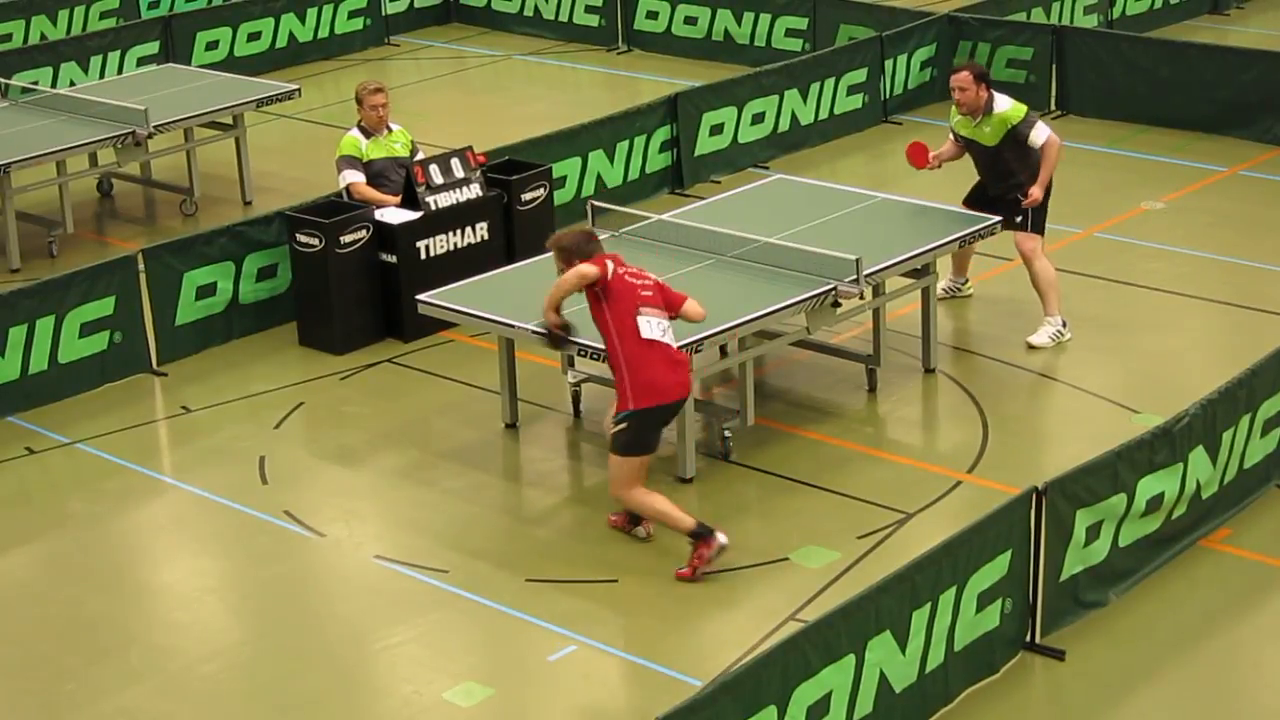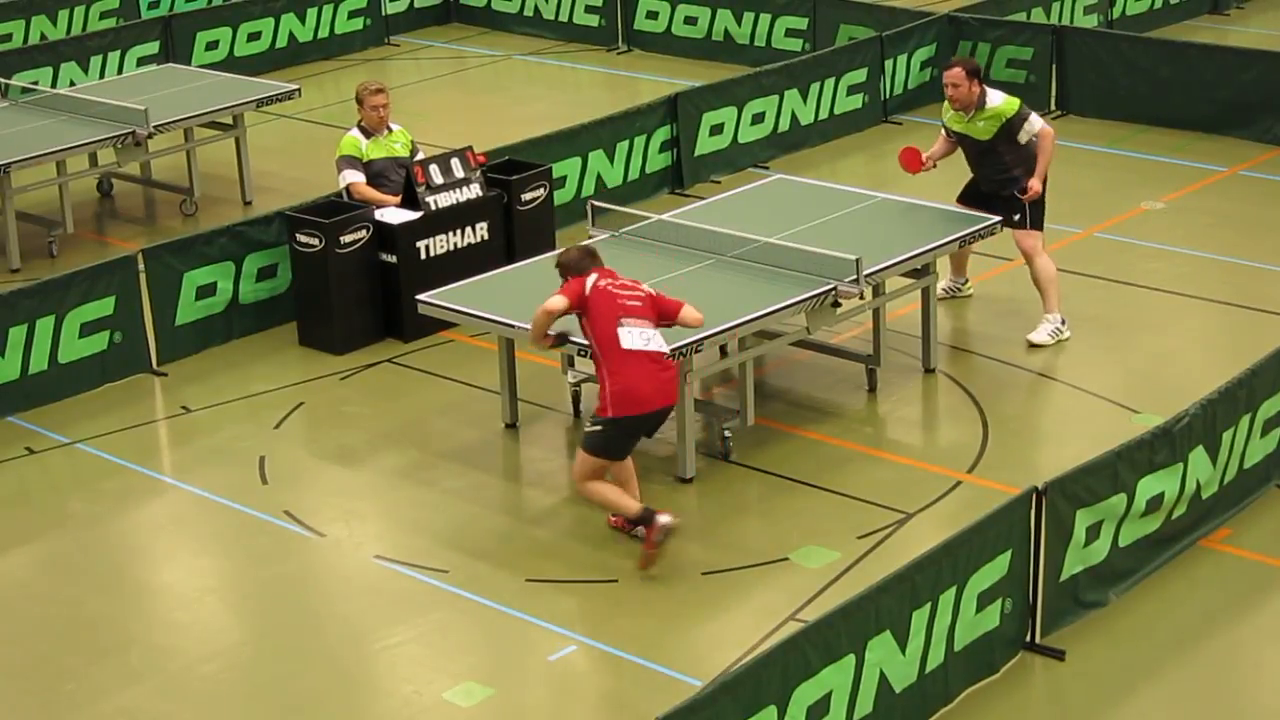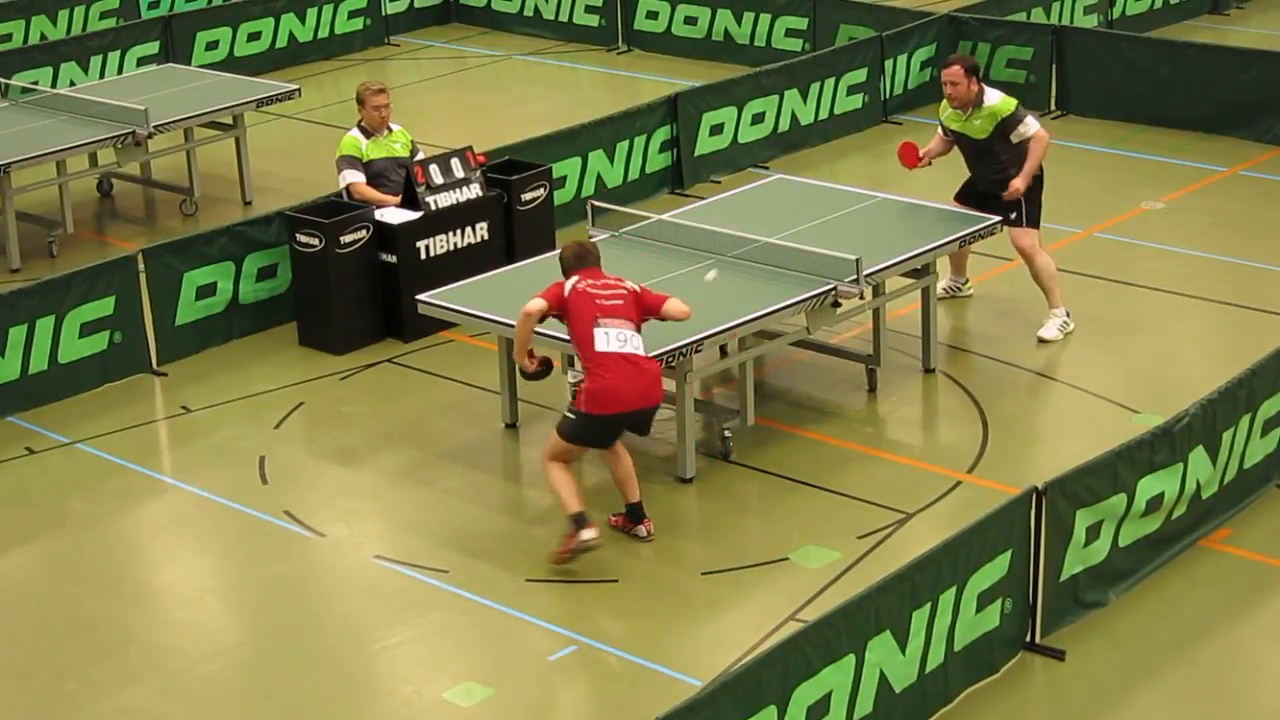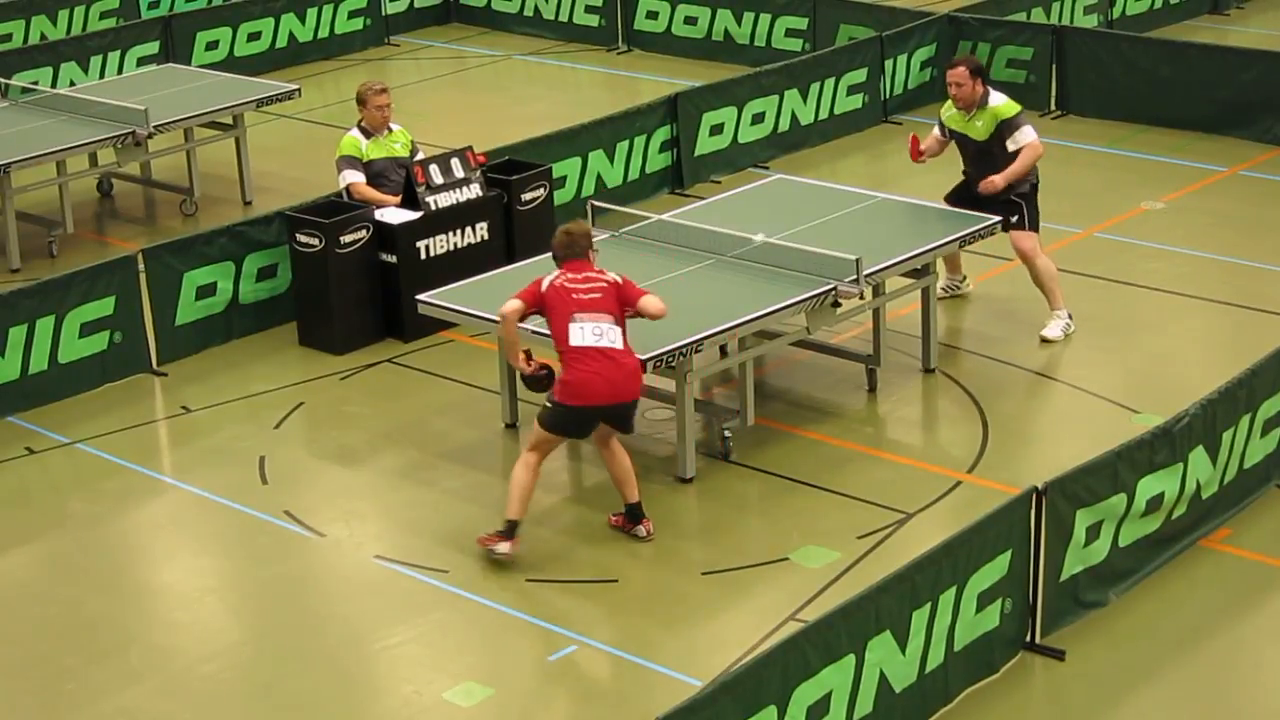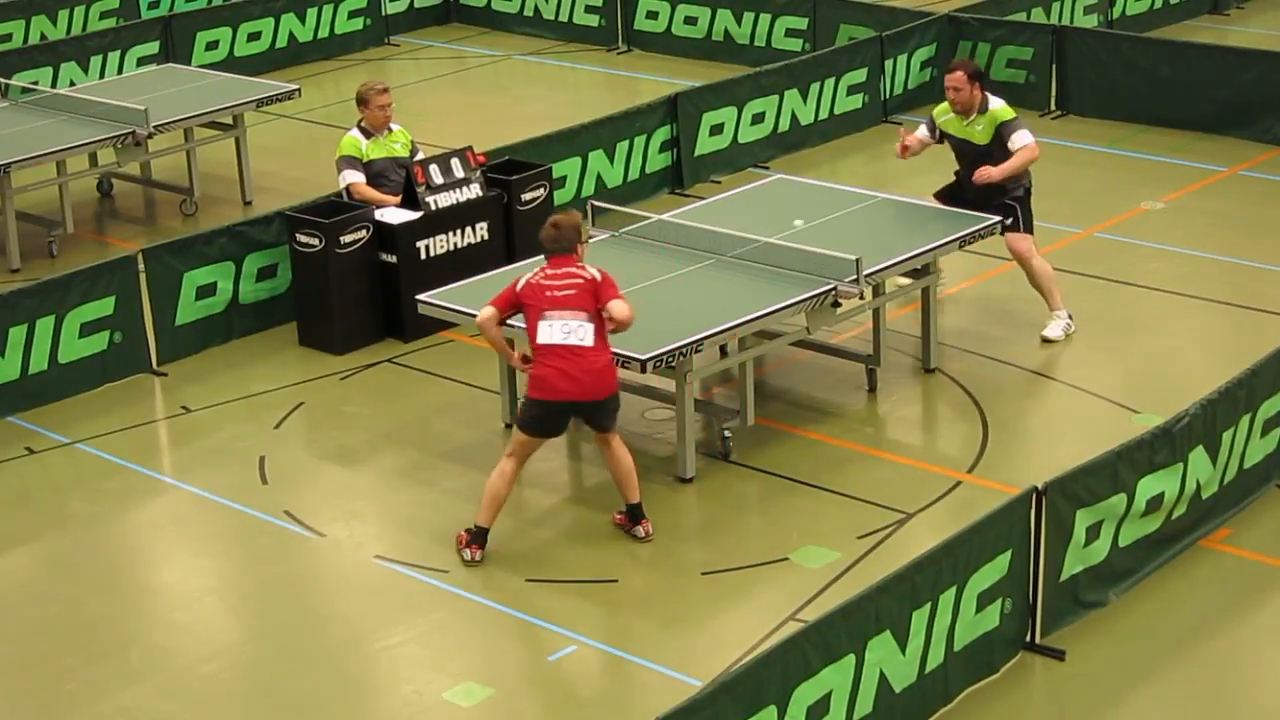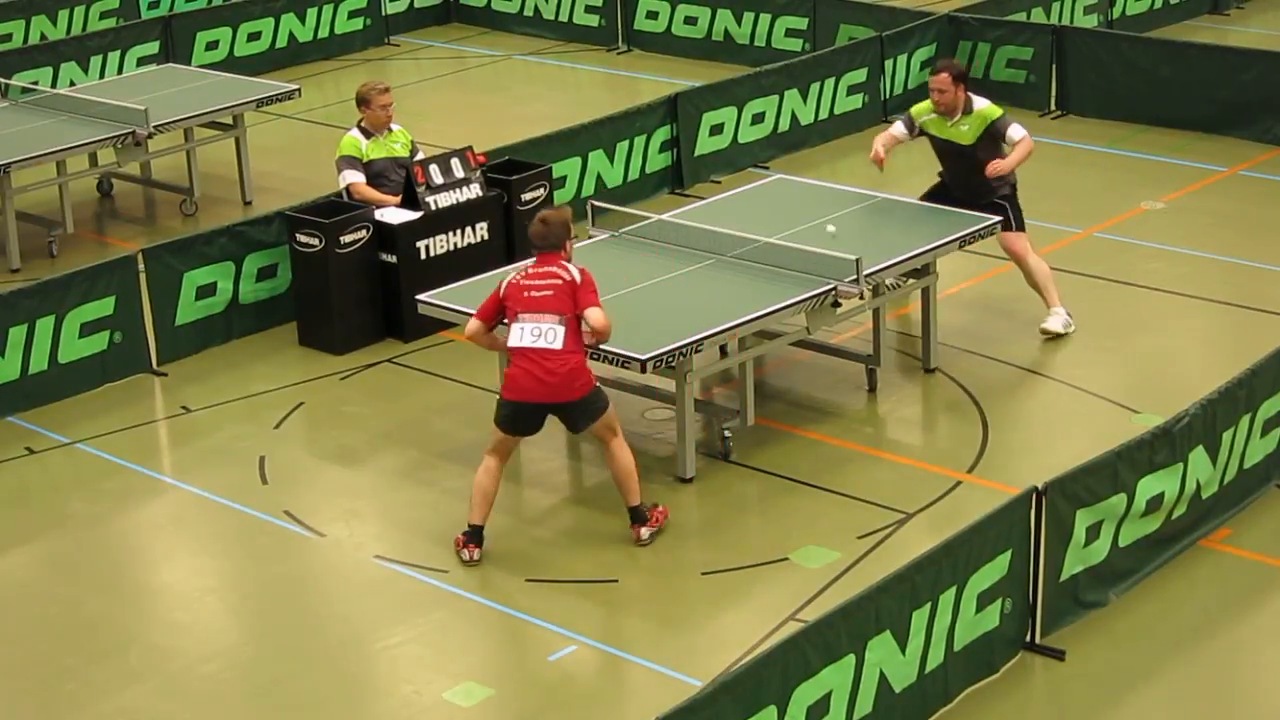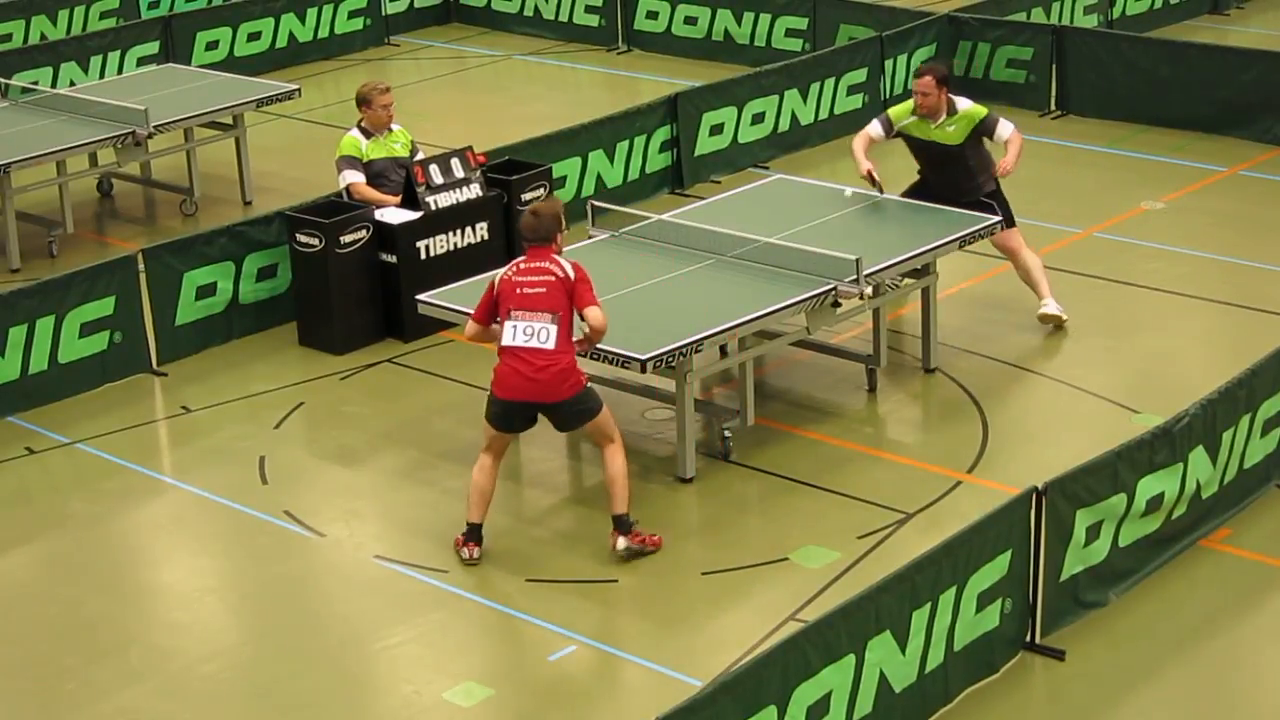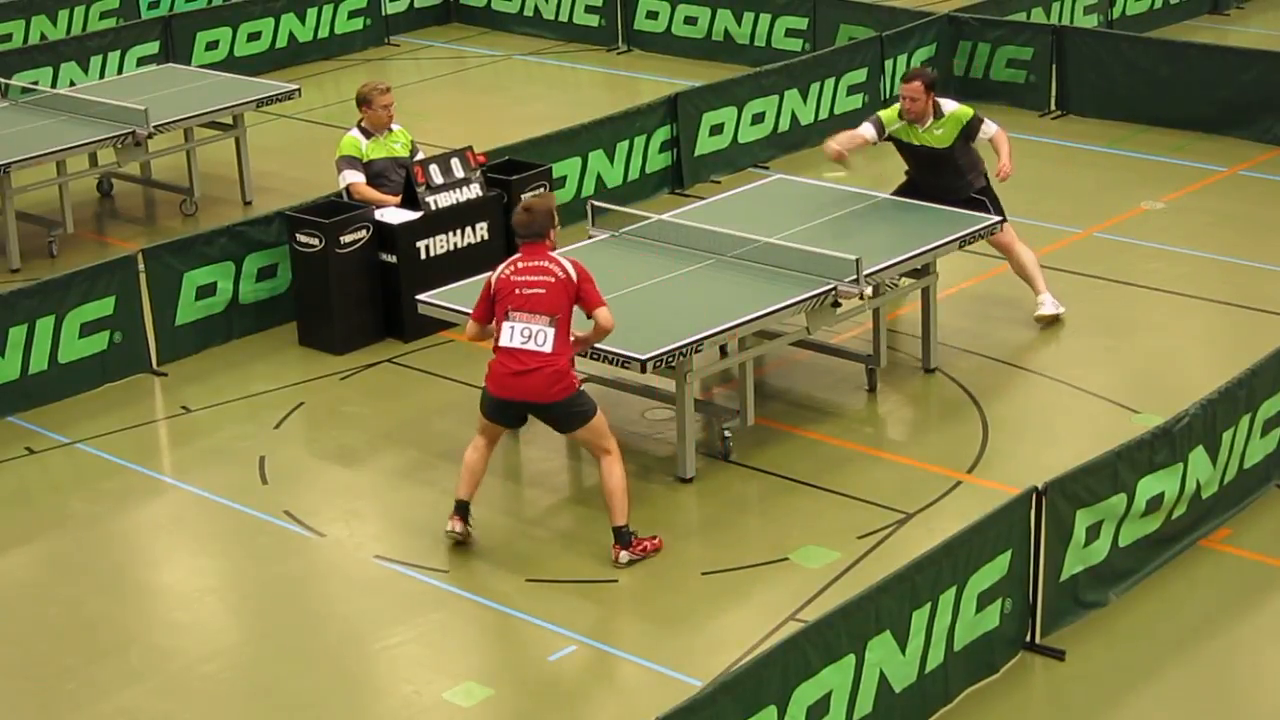
dt=0.1s
person 1, frame 1
left shoulder: (597, 269)
right shoulder: (645, 278)
left elbow: (581, 271)
right elbow: (696, 312)
left wrist: (550, 308)
left hip: (645, 391)
right hip: (677, 383)
left knee: (626, 489)
right knee: (627, 440)
left ankle: (705, 537)
right ankle: (636, 520)
person 1, frame 2
left shoulder: (585, 285)
right shoulder: (642, 291)
left elbow: (552, 308)
right elbow: (695, 319)
left wrist: (536, 334)
left hip: (627, 398)
right hip: (666, 391)
left knee: (584, 480)
right knee: (612, 444)
left ankle: (651, 519)
right ankle: (637, 519)
person 1, frame 3
left shoulder: (566, 289)
right shoulder: (631, 289)
left elbow: (531, 311)
right elbow: (681, 311)
left wrist: (521, 353)
right wrist: (646, 313)
left hip: (603, 395)
right hip: (648, 391)
left knee: (554, 460)
right knee: (609, 442)
left ankle: (581, 526)
right ankle: (636, 518)
person 1, frame 4
left shoulder: (548, 284)
right shoulder: (614, 281)
left elbow: (508, 312)
right elbow: (657, 310)
left wrist: (514, 357)
right wrist: (631, 310)
left hip: (579, 388)
right hip: (627, 385)
left knee: (532, 453)
right knee: (606, 439)
left ankle: (506, 536)
right ankle: (637, 518)
person 1, frame 5
left shoulder: (527, 281)
right shoulder: (594, 276)
left elbow: (484, 321)
right elbow: (623, 315)
left wrist: (509, 353)
right wrist: (612, 328)
left hip: (548, 385)
right hip: (597, 381)
left knee: (513, 458)
right knee: (608, 438)
left ankle: (476, 539)
right ankle: (637, 517)
person 1, frame 6
left shoulder: (511, 281)
right shoulder: (576, 275)
left elbow: (472, 331)
right elbow: (599, 324)
right wrist: (590, 340)
left hip: (519, 388)
right hip: (571, 384)
left knee: (496, 455)
right knee: (612, 436)
left ankle: (473, 540)
right ankle: (642, 520)
person 1, frame 7
left shoulder: (503, 276)
right shoulder: (569, 270)
left elbow: (472, 332)
right elbow: (597, 322)
right wrist: (584, 342)
left hip: (510, 385)
right hip: (561, 384)
left knee: (490, 453)
right knee: (611, 442)
left ankle: (472, 539)
right ankle: (624, 532)
person 1, frame 8
left shoulder: (500, 274)
right shoulder: (570, 269)
left elbow: (473, 332)
right elbow: (606, 322)
right wrist: (584, 342)
left hip: (503, 382)
right hip: (554, 385)
left knee: (483, 439)
right knee: (607, 451)
left ankle: (459, 517)
right ankle: (624, 542)
person 2, frame 1
left shoulder: (1009, 113)
right shoulder: (958, 114)
left elbow: (1052, 142)
right elbow: (957, 144)
left wrist: (1040, 185)
right wrist: (939, 156)
left hip: (1026, 188)
right hip: (991, 185)
left knee: (1029, 250)
left ankle: (1055, 323)
right ankle: (958, 282)
person 2, frame 2
left shoulder: (1002, 107)
right shoulder: (950, 110)
left elbow: (1046, 133)
right elbow: (948, 140)
left wrist: (1038, 178)
right wrist: (932, 155)
left hip: (1021, 183)
right hip: (985, 181)
left knee: (1030, 247)
left ankle: (1054, 320)
right ankle: (958, 282)
person 2, frame 3
left shoulder: (999, 107)
right shoulder: (947, 109)
left elbow: (1041, 137)
right elbow: (944, 139)
left wrist: (1024, 177)
right wrist: (928, 153)
left hip: (1017, 183)
right hip: (985, 180)
left knee: (1027, 245)
left ankle: (1059, 314)
right ankle: (959, 282)
person 2, frame 4
left shoulder: (1001, 110)
right shoulder: (950, 110)
left elbow: (1034, 149)
right elbow: (939, 140)
left wrist: (1004, 178)
right wrist: (925, 149)
left hip: (1016, 187)
right hip: (977, 182)
left knee: (1027, 249)
left ankle: (1061, 315)
right ankle: (956, 280)
person 2, frame 5
left shoulder: (998, 114)
right shoulder: (943, 113)
left elbow: (1030, 149)
right elbow: (920, 140)
left wrist: (1000, 171)
right wrist: (908, 146)
left hip: (1008, 192)
right hip: (968, 187)
left knee: (1023, 252)
left ankle: (1060, 316)
person 2, frame 6
left shoulder: (985, 113)
right shoulder: (924, 112)
left elbow: (1026, 142)
right elbow: (889, 135)
left wrist: (1008, 164)
right wrist: (879, 148)
left hip: (995, 191)
right hip: (954, 187)
left knee: (1018, 250)
left ankle: (1058, 312)
person 2, frame 7
left shoulder: (970, 113)
right shoulder: (902, 115)
left elbow: (1013, 134)
right elbow: (863, 137)
left wrist: (1010, 158)
right wrist: (862, 160)
left hip: (979, 190)
right hip: (934, 187)
left knee: (1012, 246)
left ankle: (1048, 302)
person 2, frame 8
left shoulder: (956, 114)
right shoulder: (890, 119)
left elbow: (996, 132)
right elbow: (857, 136)
left wrist: (1005, 159)
right wrist: (836, 145)
left hip: (969, 187)
right hip: (923, 186)
left knee: (1007, 241)
left ankle: (1045, 299)
